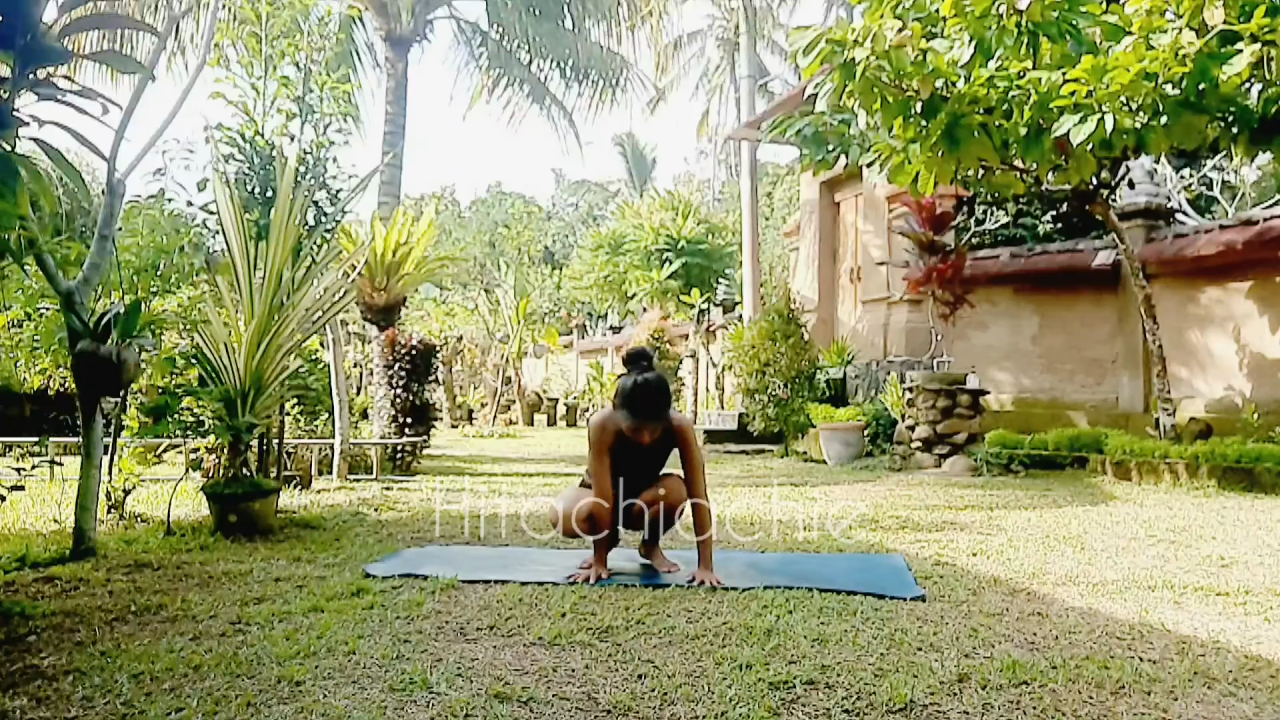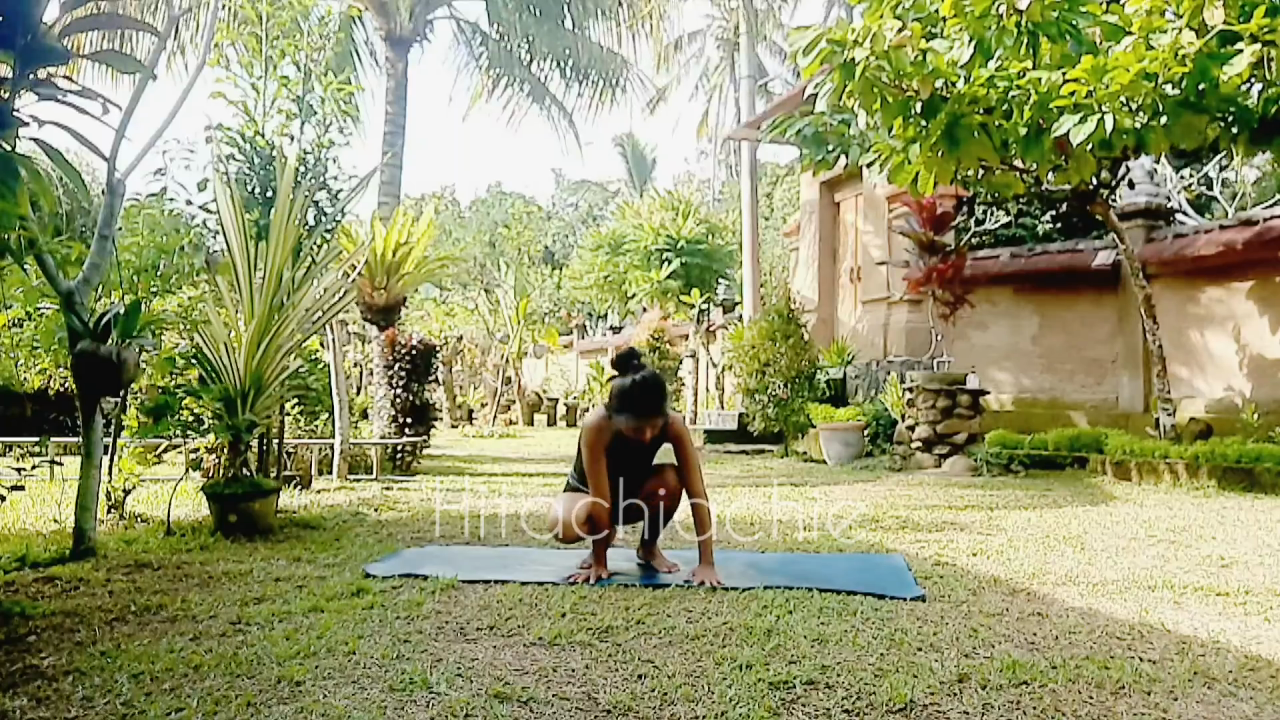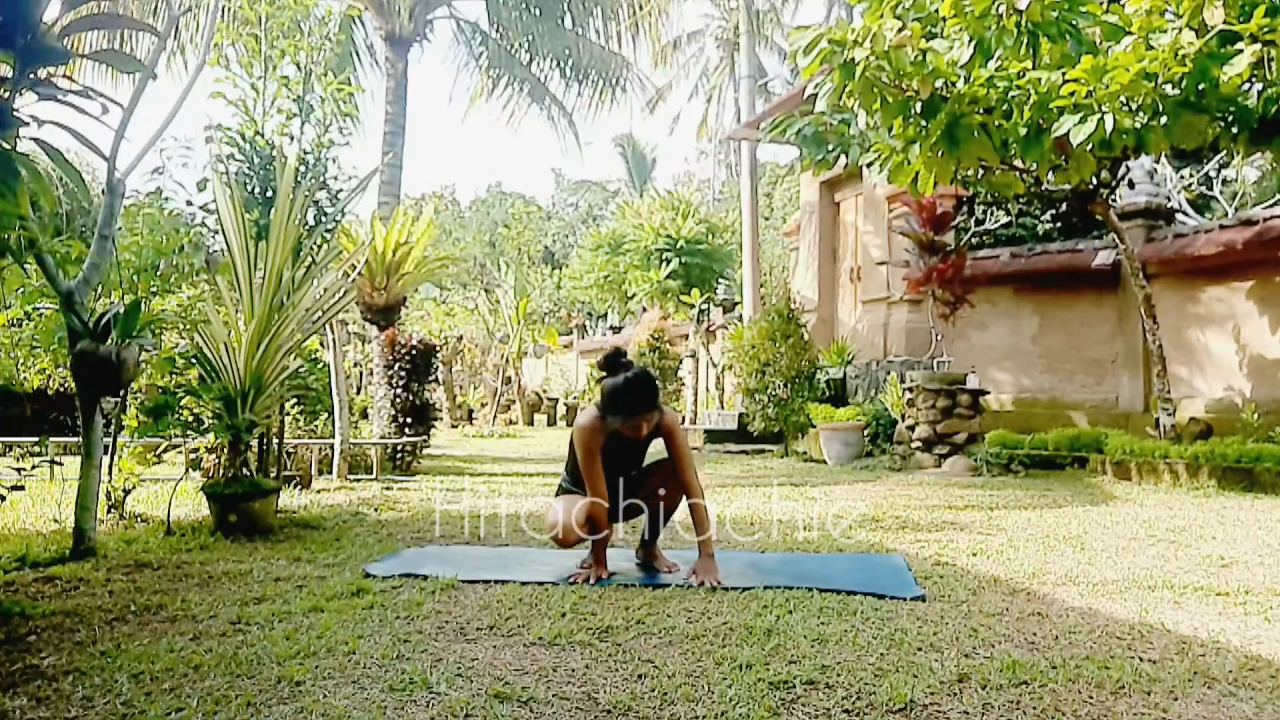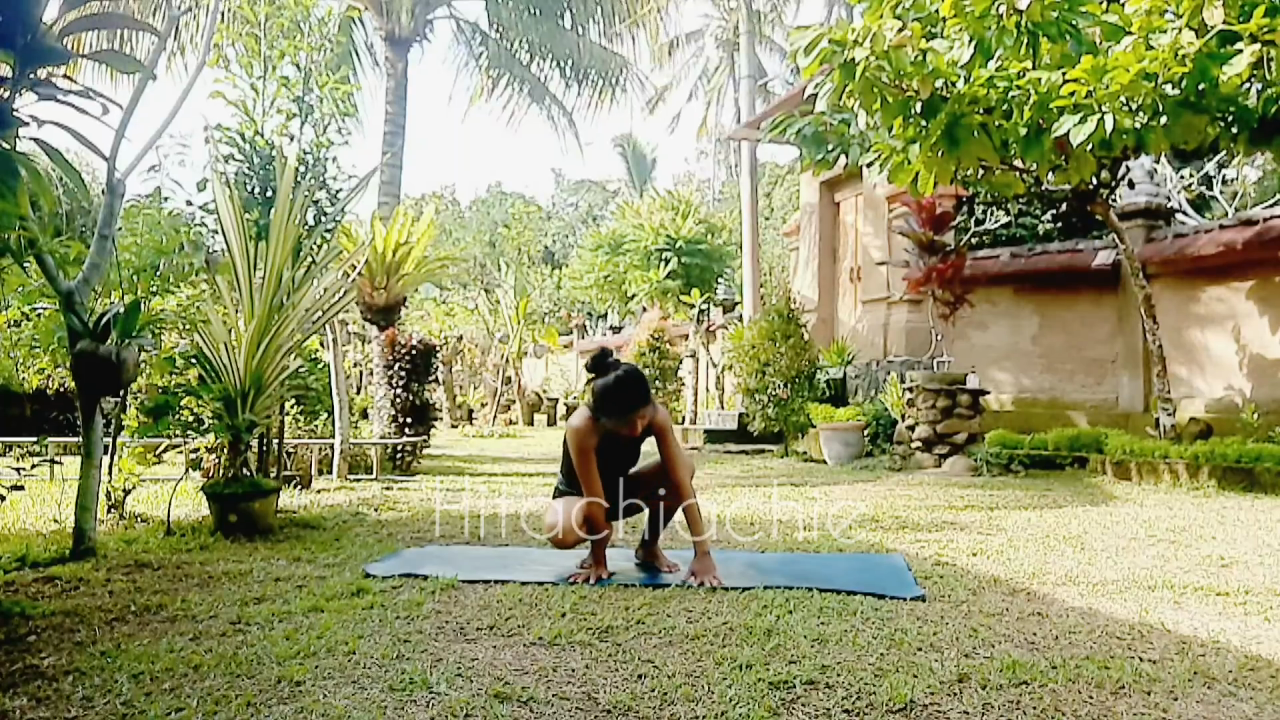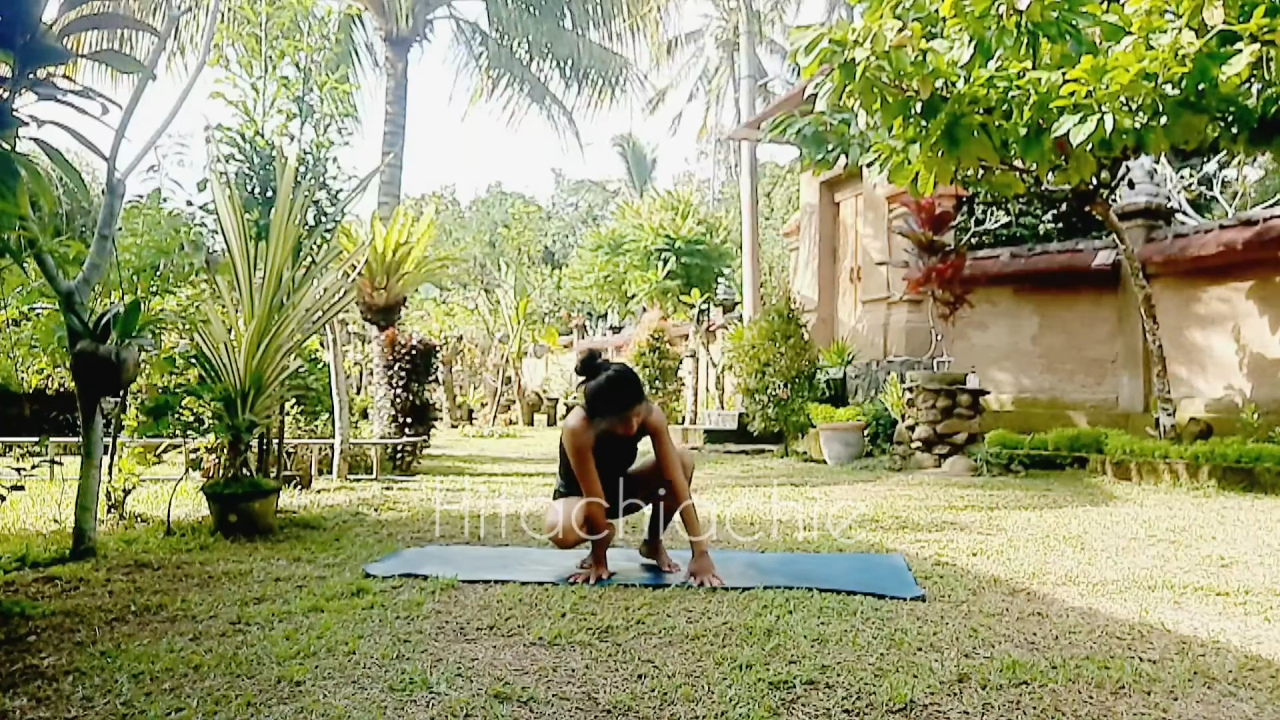
dt=0.2s
person 1, frame 1
left shoulder: (680, 427)
right shoulder: (602, 424)
left elbow: (698, 497)
right elbow: (602, 500)
left wrist: (705, 565)
right wrist: (599, 562)
left hip: (643, 499)
right hip: (606, 496)
left knee: (677, 491)
right knee: (562, 516)
left ankle: (650, 545)
right ankle: (608, 538)
person 1, frame 2
left shoulder: (673, 425)
right shoulder: (596, 426)
left elbow: (697, 493)
right elbow: (600, 500)
left wrist: (706, 562)
right wrist: (599, 562)
left hip: (634, 495)
right hip: (587, 493)
left knee: (671, 479)
right knee: (562, 525)
left ankle: (649, 547)
right ankle: (604, 538)
person 1, frame 3
left shoulder: (665, 420)
right shoulder: (588, 426)
left elbow: (691, 485)
right elbow: (597, 500)
left wrist: (706, 556)
right wrist: (599, 562)
left hip: (625, 492)
right hip: (581, 494)
left knee: (673, 475)
right knee: (562, 532)
left ankle: (649, 547)
right ankle: (601, 536)
person 1, frame 4
left shoulder: (657, 417)
right shoulder: (582, 427)
left elbow: (683, 484)
right elbow: (594, 500)
left wrist: (702, 554)
right wrist: (598, 562)
left hip: (620, 490)
right hip: (577, 495)
left knee: (681, 468)
right knee: (560, 534)
left ankle: (649, 547)
right ankle: (601, 536)
person 1, frame 5
left shoulder: (651, 416)
right shoulder: (578, 428)
left elbow: (677, 483)
right elbow: (594, 500)
left wrist: (700, 553)
right wrist: (599, 562)
left hip: (621, 488)
right hip: (578, 495)
left knee: (683, 461)
right knee: (561, 533)
left ankle: (653, 543)
right ankle: (603, 535)
